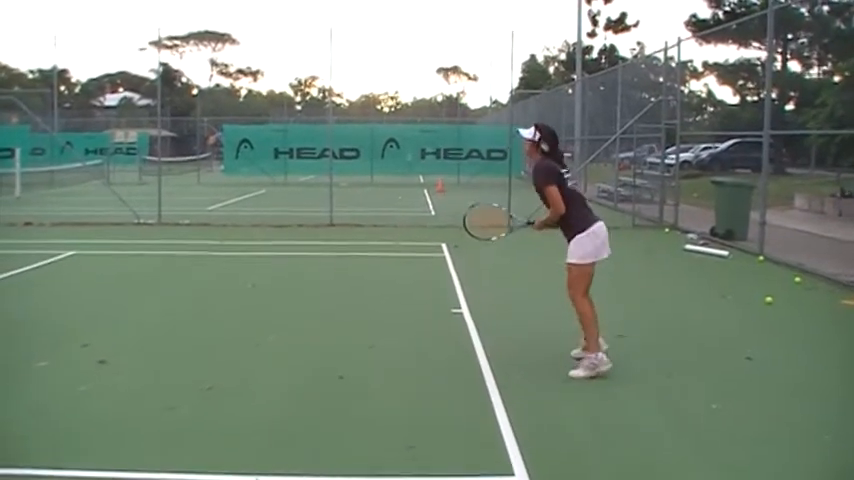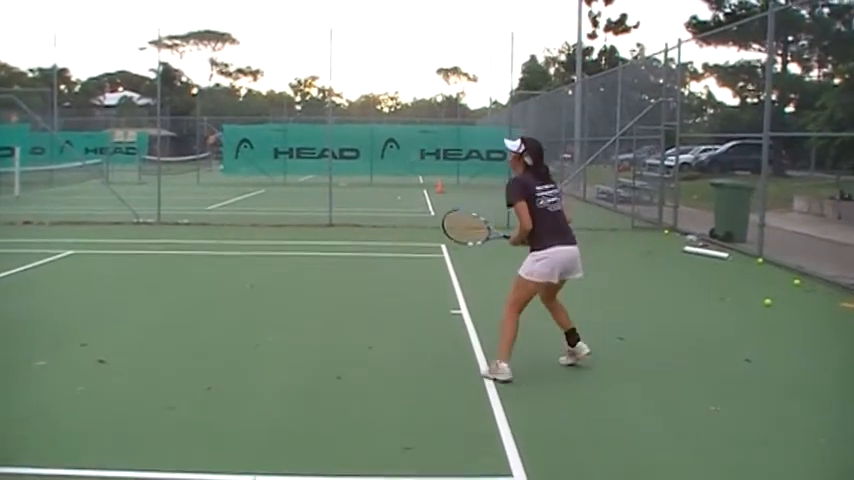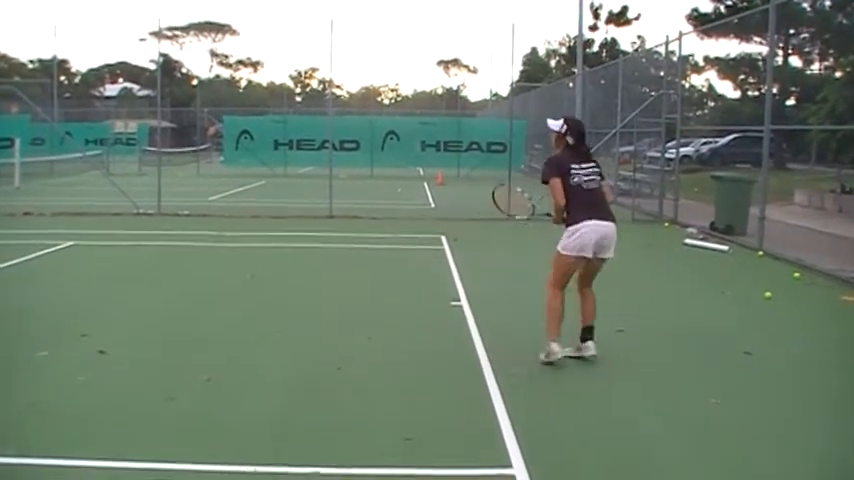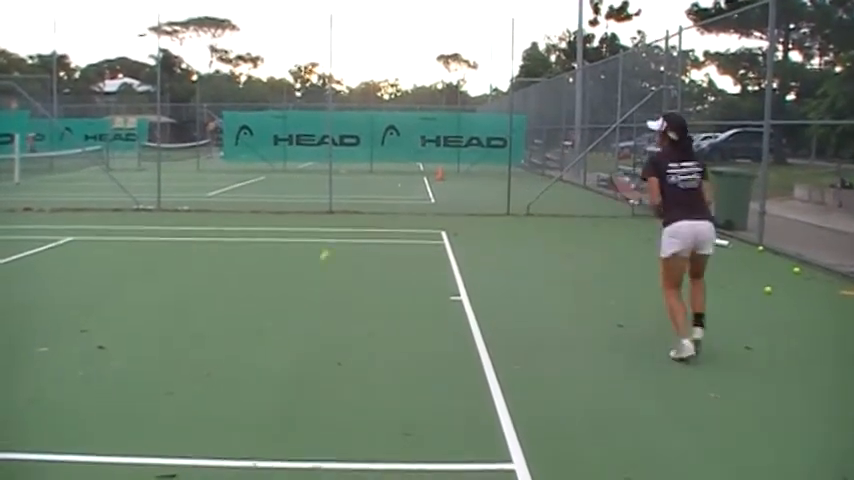
dt=0.5s
person 1, frame 1
left shoulder: (541, 169)
right shoulder: (556, 165)
left elbow: (559, 209)
left wrist: (542, 223)
right wrist: (551, 222)
left hip: (584, 235)
right hip: (593, 227)
left knee: (578, 296)
right knee: (580, 294)
left ankle: (596, 357)
right ankle: (595, 343)
person 1, frame 2
left shoulder: (517, 183)
right shoulder: (548, 181)
left elbow: (526, 225)
right elbow: (564, 218)
left wrist: (516, 240)
left hip: (546, 253)
right hip: (570, 249)
left knee: (513, 308)
right knee: (548, 297)
left ankle: (502, 365)
right ankle: (576, 346)
person 1, frame 3
left shoulder: (555, 162)
right shoulder: (592, 161)
left elbow: (560, 202)
right elbow: (608, 198)
left wrist: (558, 218)
left hip: (582, 229)
right hip: (608, 227)
left knee: (554, 287)
right knee: (584, 286)
left ankle: (553, 345)
right ankle: (586, 342)
person 1, frame 4
left shoulder: (656, 160)
right shoulder: (697, 161)
left elbow: (655, 201)
right elbow: (707, 199)
left wrist: (661, 213)
left hip: (678, 227)
right hip: (705, 225)
left knee: (671, 288)
right knee: (696, 278)
left ankle: (683, 342)
right ankle: (697, 329)
